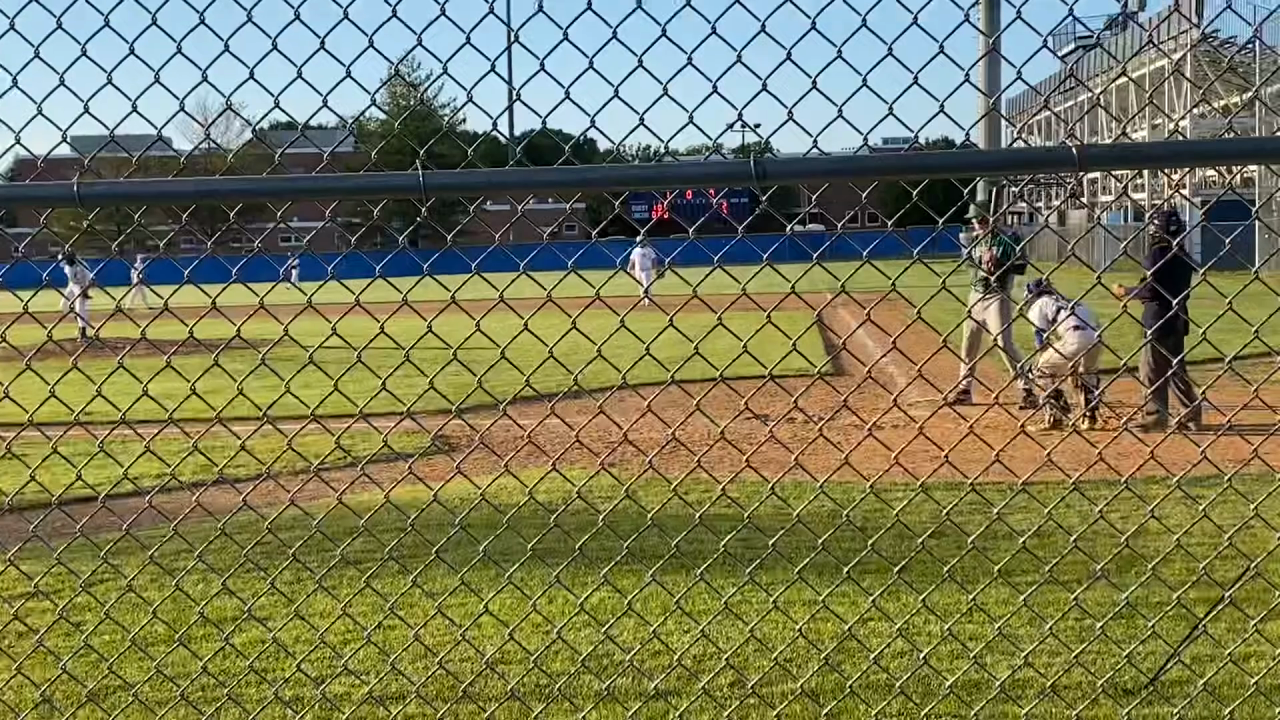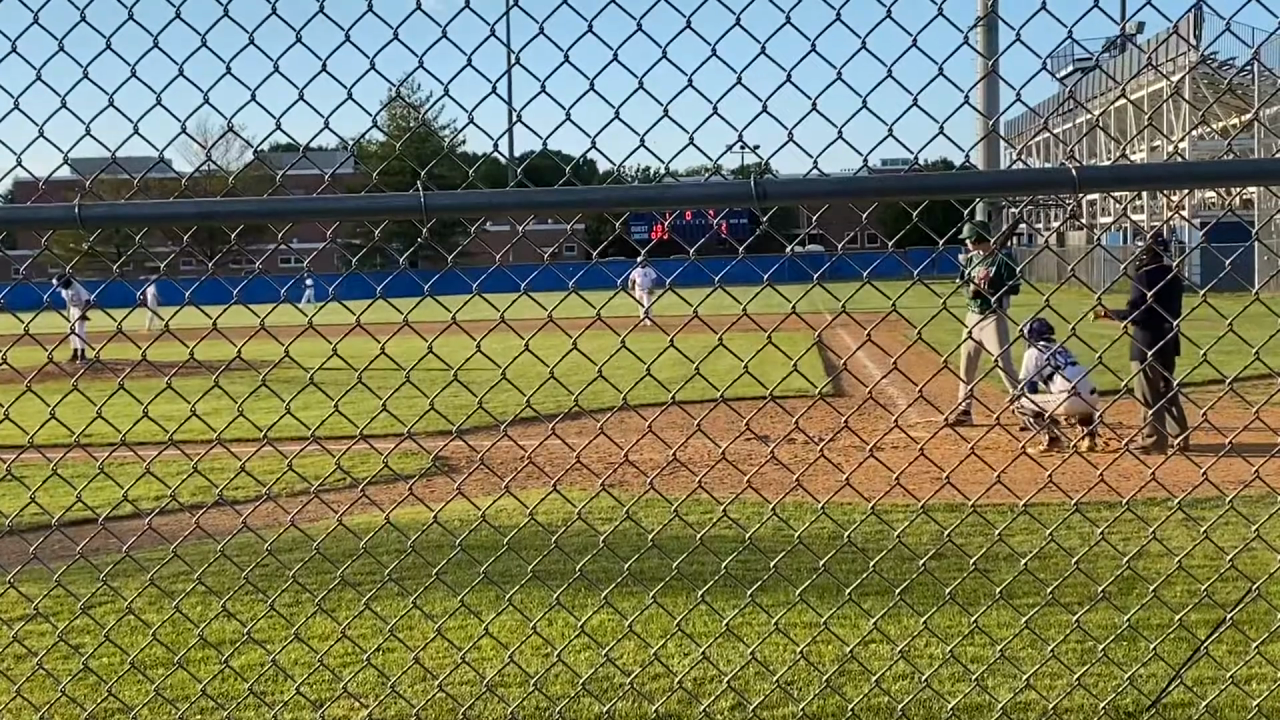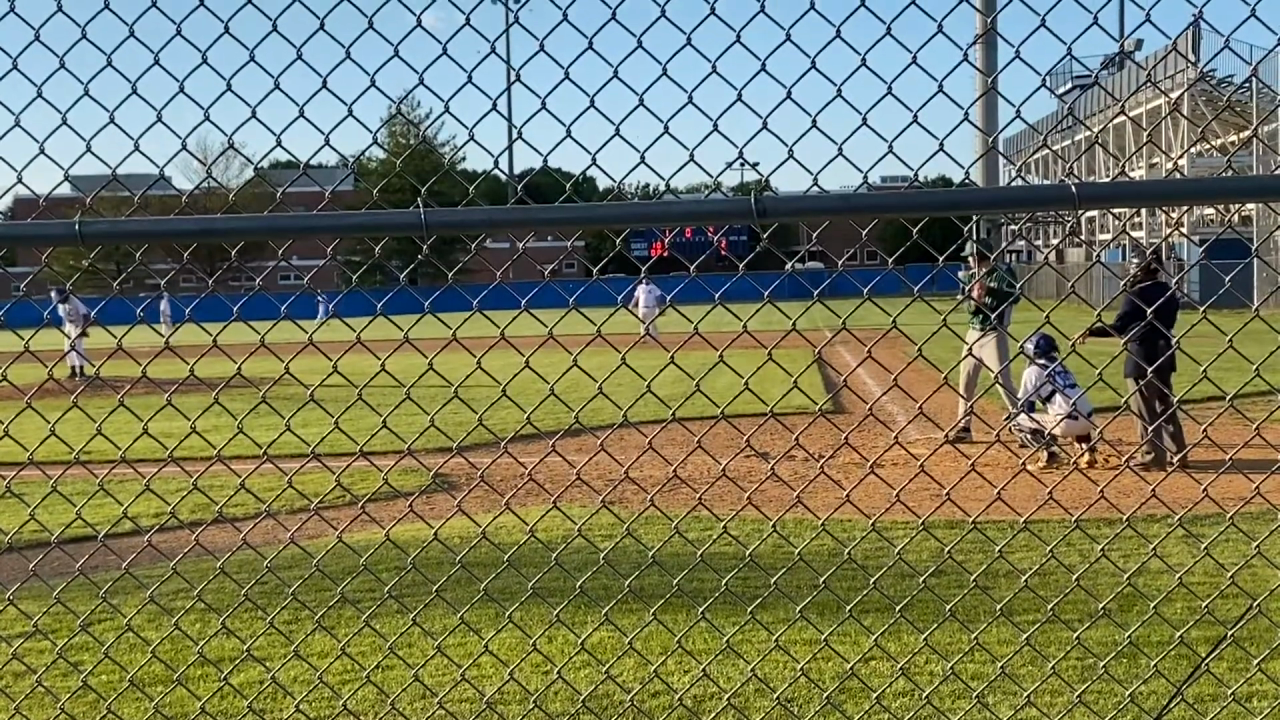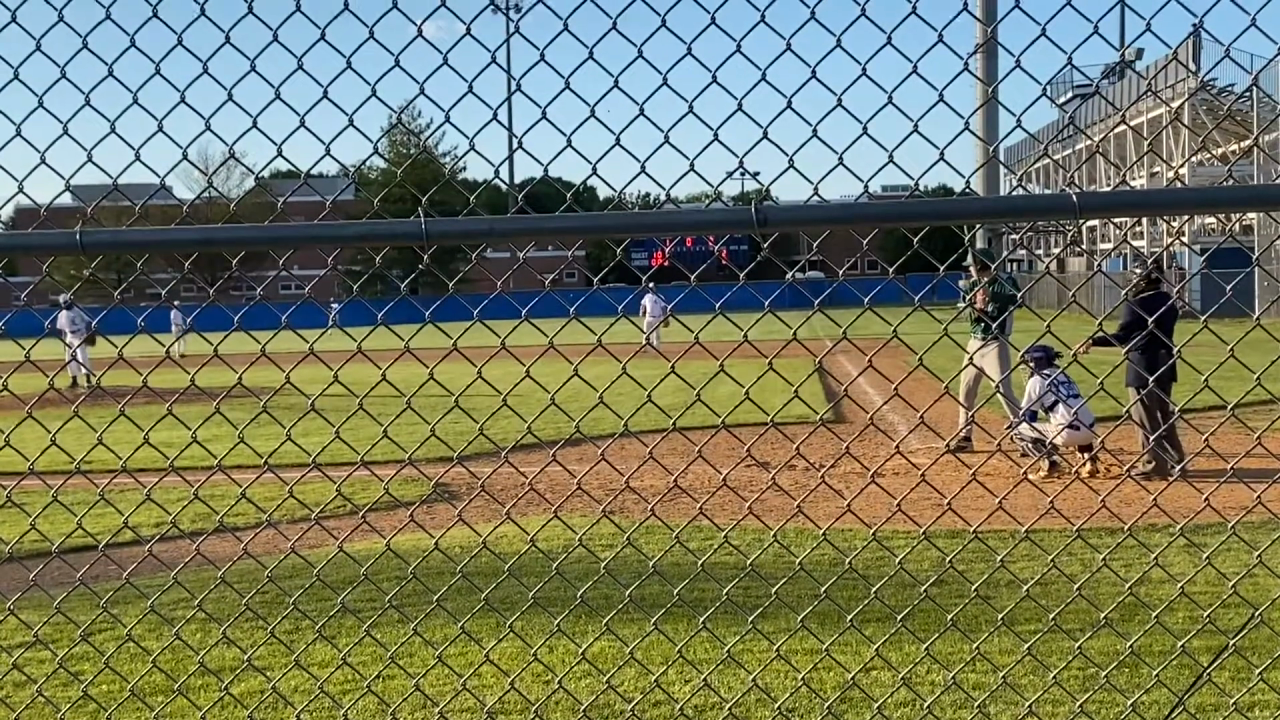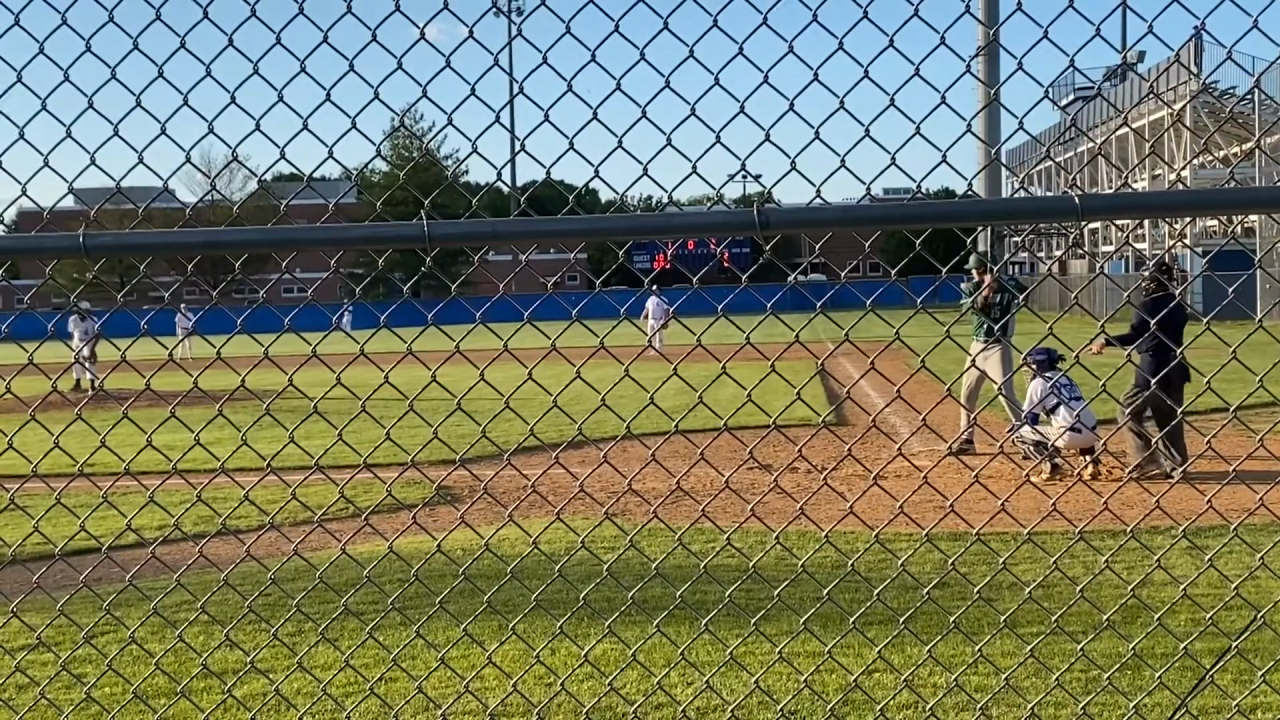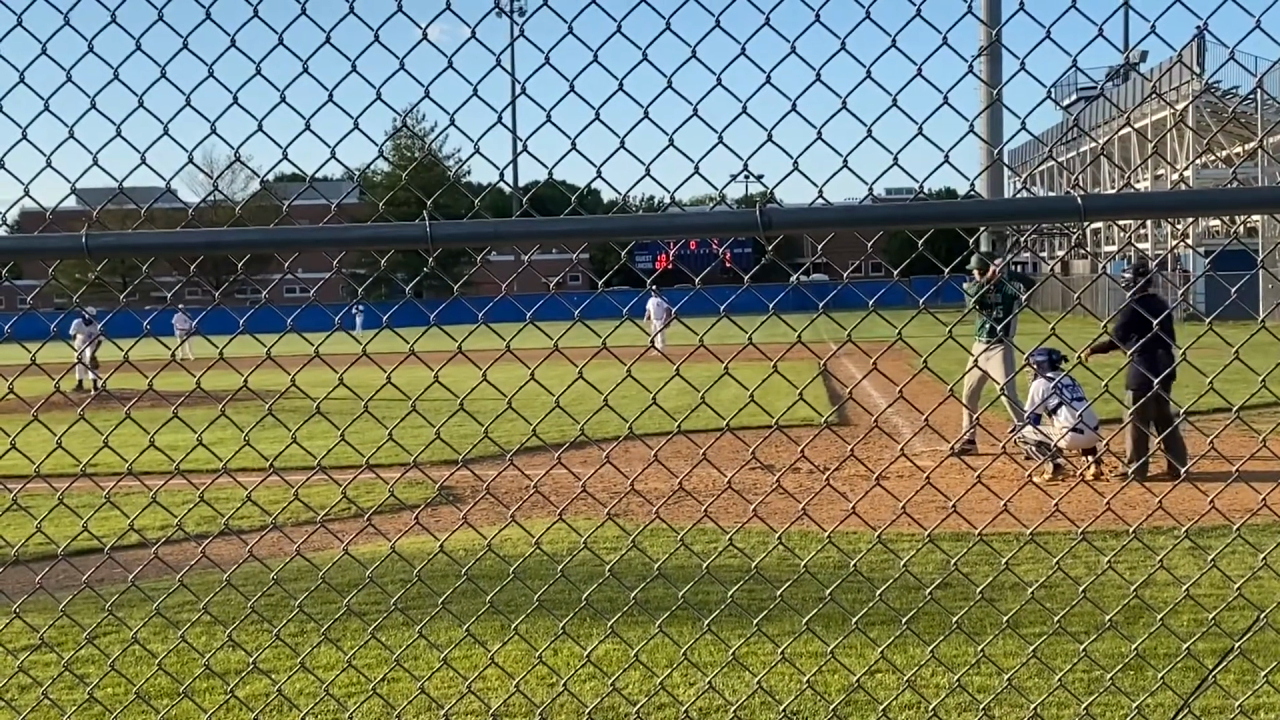
dt=0.5s
person 1, frame 1
left shoulder: (1157, 253)
right shoulder: (1182, 254)
left elbow: (1151, 289)
right elbow: (1177, 287)
left wrist: (1126, 291)
right wrist: (1134, 292)
left hip: (1158, 317)
right hip: (1177, 316)
left knee: (1152, 371)
right knee: (1176, 369)
left ankle: (1154, 418)
right ankle: (1192, 415)
person 1, frame 2
left shoulder: (1143, 277)
right shoulder: (1173, 275)
left elbow: (1132, 313)
right elbow: (1174, 310)
left wrist: (1105, 313)
left hip: (1147, 339)
right hip: (1168, 337)
left knee: (1148, 393)
right knee: (1167, 388)
left ankle: (1154, 440)
right ankle: (1179, 436)
person 1, frame 3
left shoulder: (1135, 294)
right shoulder: (1169, 292)
left elbow: (1119, 327)
right elbow: (1169, 323)
left wrist: (1090, 332)
left hip: (1142, 354)
right hip: (1164, 353)
left knee: (1145, 409)
right knee: (1166, 405)
left ankle: (1152, 457)
right ankle: (1176, 453)
person 1, frame 4
left shoulder: (1136, 304)
right shoulder: (1168, 302)
left elbow: (1122, 337)
left wrist: (1093, 341)
left hip: (1143, 363)
right hip: (1164, 362)
left knee: (1146, 417)
right knee: (1164, 414)
left ankle: (1154, 466)
right ankle: (1174, 462)
person 1, frame 5
left shoulder: (1147, 305)
right shoulder: (1178, 305)
left elbow: (1135, 336)
left wrist: (1106, 341)
left hip: (1153, 365)
right hip: (1175, 365)
left knee: (1129, 413)
right knee: (1171, 417)
left ankle: (1146, 463)
right ankle: (1177, 466)
person 1, frame 6
left shoulder: (1131, 307)
right shoulder: (1161, 305)
left elbow: (1118, 340)
right elbow: (1170, 338)
left wrist: (1091, 350)
left hip: (1143, 366)
right hip: (1164, 365)
left knee: (1137, 418)
right knee: (1164, 416)
left ankle: (1135, 468)
right ankle: (1178, 464)
person 2, frame 1
left shoulder: (1009, 238)
right shoulder: (976, 238)
left elbow: (1021, 267)
right elbow: (970, 267)
left wrist: (998, 262)
right wrist: (983, 270)
left hip: (997, 297)
right hip: (976, 295)
left knee: (1004, 344)
right knee: (969, 342)
left ankle: (1028, 390)
right ankle: (964, 389)
person 2, frame 2
left shoulder: (1002, 258)
right shoulder: (970, 259)
left elbow: (1014, 288)
right elbow: (965, 291)
left wrist: (991, 280)
right wrist: (973, 286)
left hip: (994, 318)
right hip: (973, 316)
left knee: (1003, 364)
right knee: (967, 363)
right ankle: (963, 410)
person 2, frame 3
left shoulder: (1004, 272)
right shoulder: (970, 276)
left elbow: (1014, 297)
right elbow: (969, 308)
left wrist: (988, 290)
right wrist: (974, 300)
left hip: (994, 335)
right hip: (973, 333)
left knee: (1003, 381)
right knee: (966, 381)
right ankle: (963, 427)
person 2, frame 4
left shoulder: (1004, 282)
right shoulder: (971, 286)
left elbow: (1017, 300)
right elbow: (970, 316)
left wrist: (991, 295)
right wrist: (978, 306)
left hip: (996, 344)
right hip: (975, 342)
left knee: (1004, 391)
right knee: (966, 390)
right ankle: (964, 436)
person 2, frame 5
left shoulder: (1007, 284)
right shoulder: (972, 287)
left elbow: (1024, 292)
right elbow: (969, 307)
left wrist: (997, 285)
right wrist: (984, 294)
left hip: (998, 346)
right hip: (977, 345)
left knee: (1005, 393)
right knee: (967, 393)
right ankle: (966, 439)
person 2, frame 6
left shoulder: (1008, 285)
right shoulder: (976, 286)
left elbow: (1031, 285)
right elbow: (971, 296)
left wrist: (1006, 272)
right wrist: (988, 278)
left hip: (1001, 347)
right hip: (980, 346)
left knee: (1008, 393)
right knee: (969, 394)
right ankle: (968, 439)
